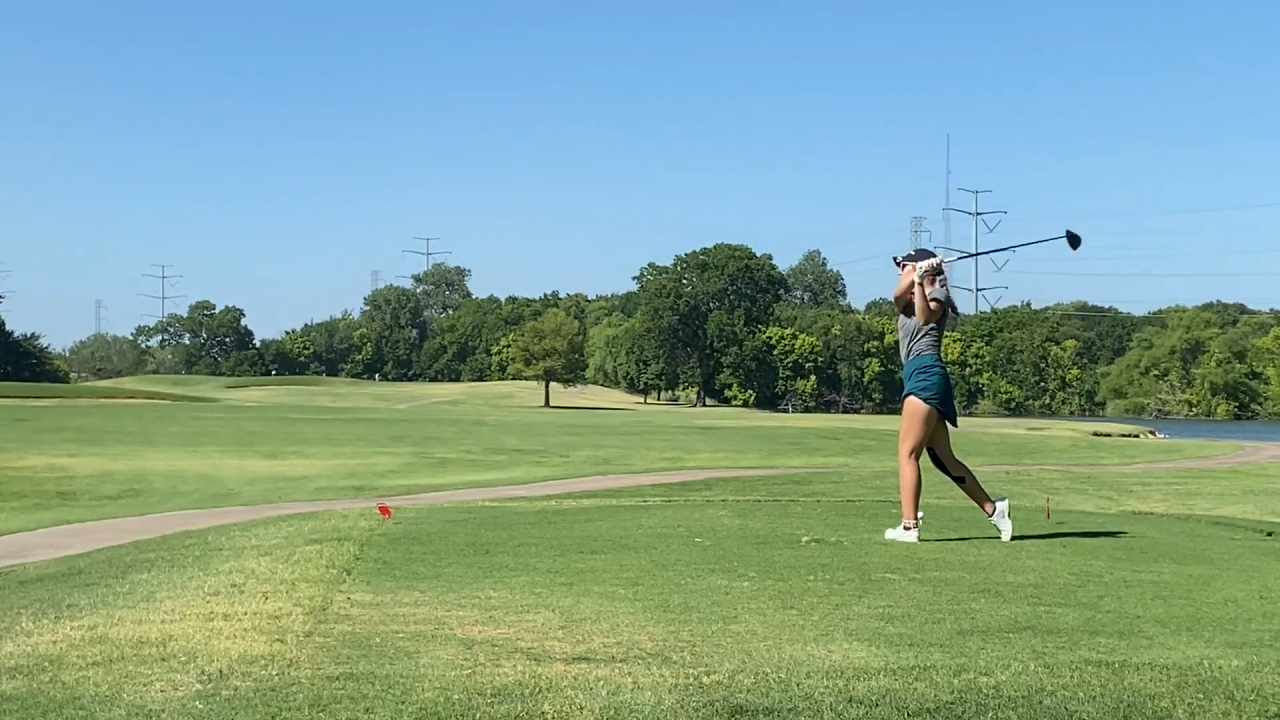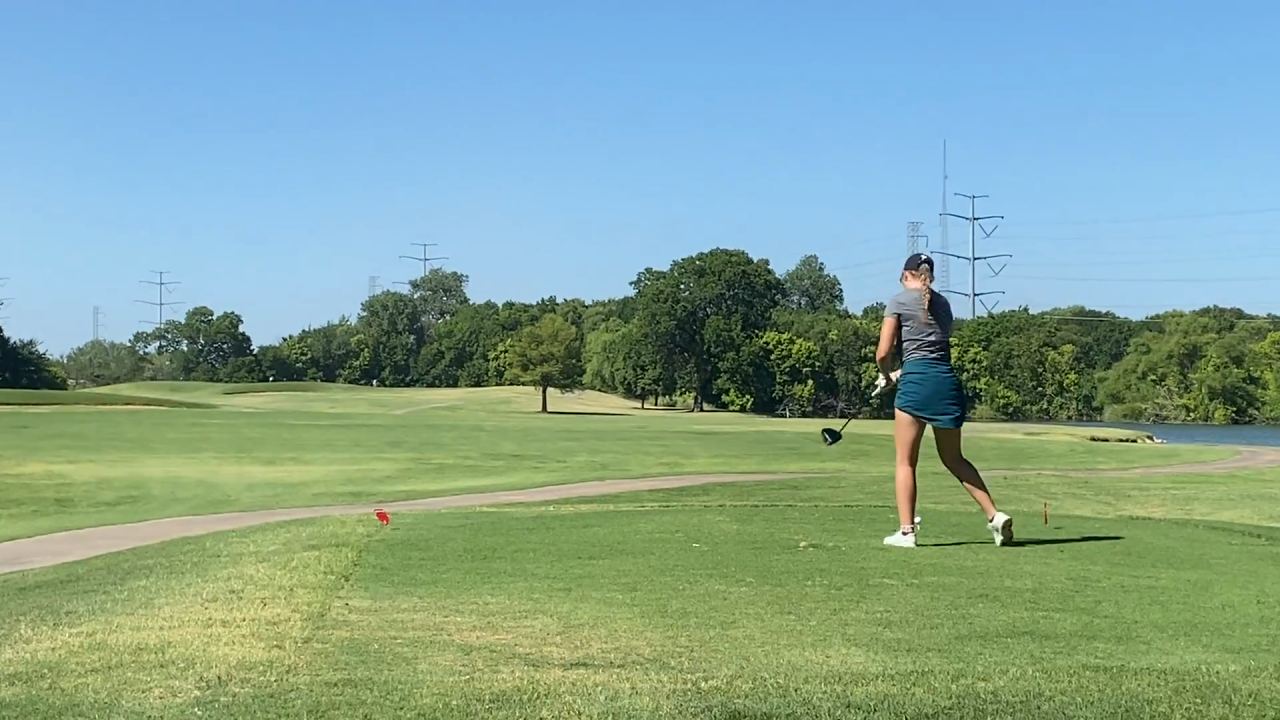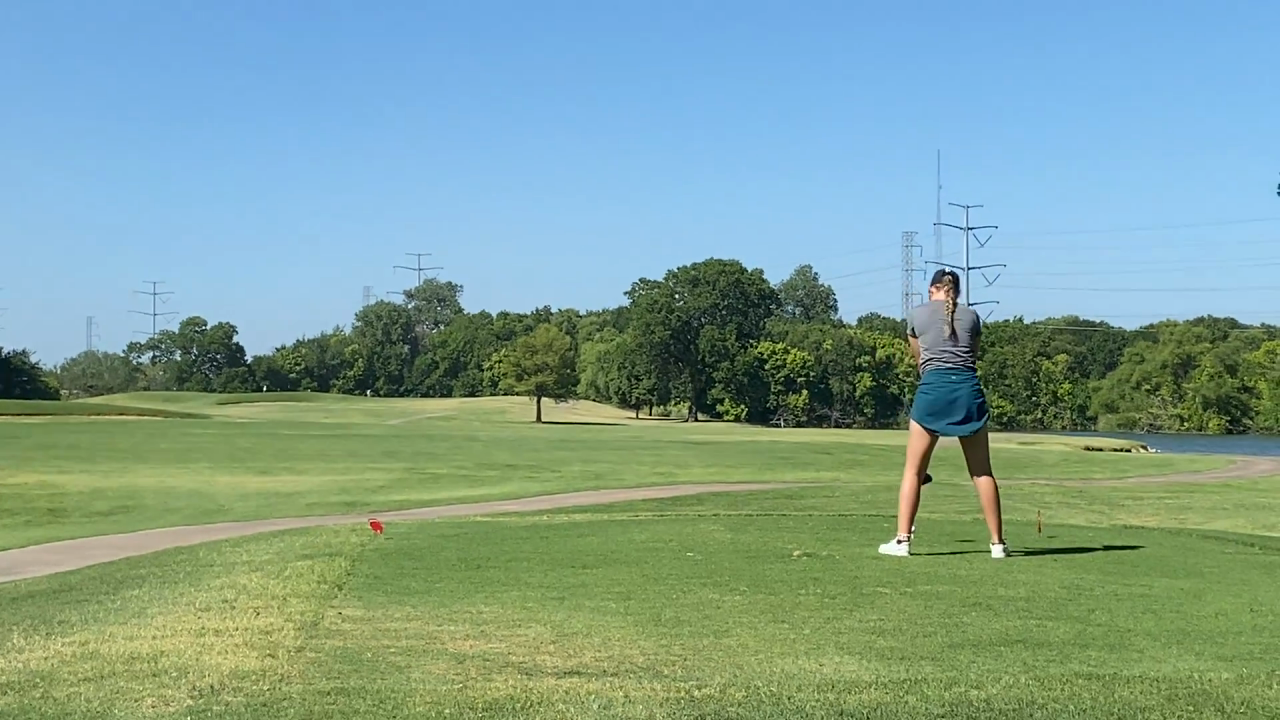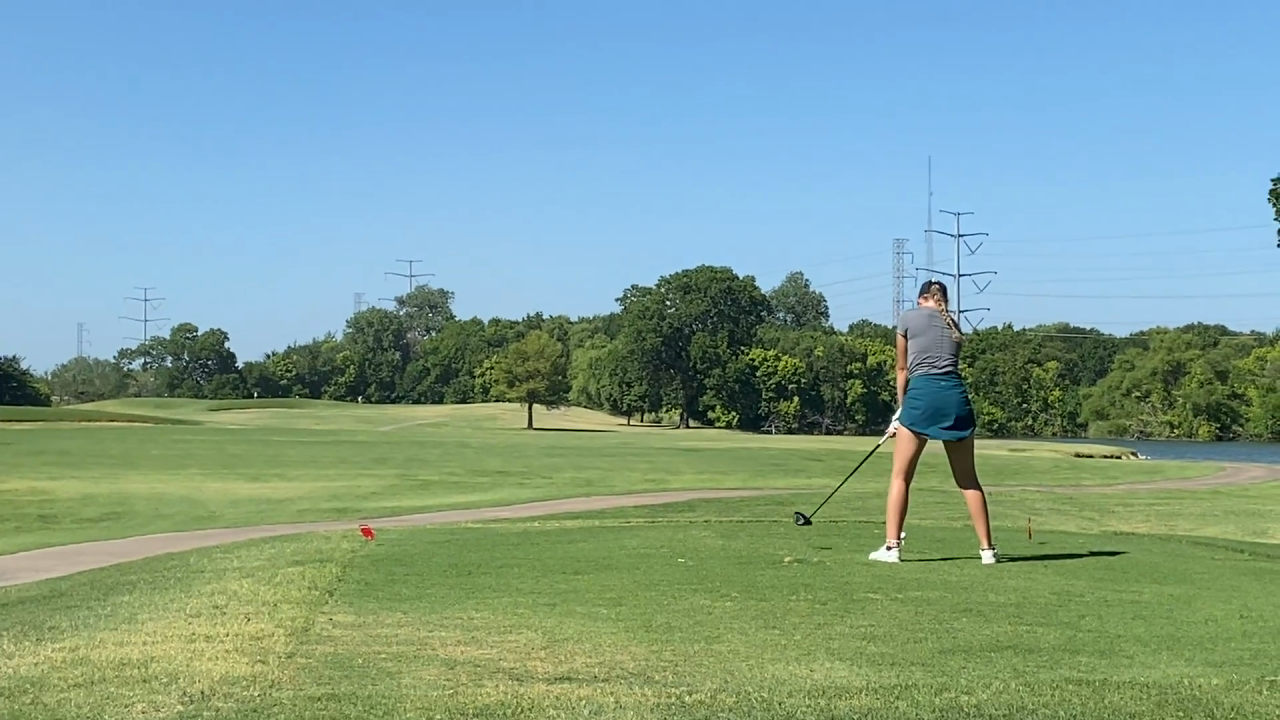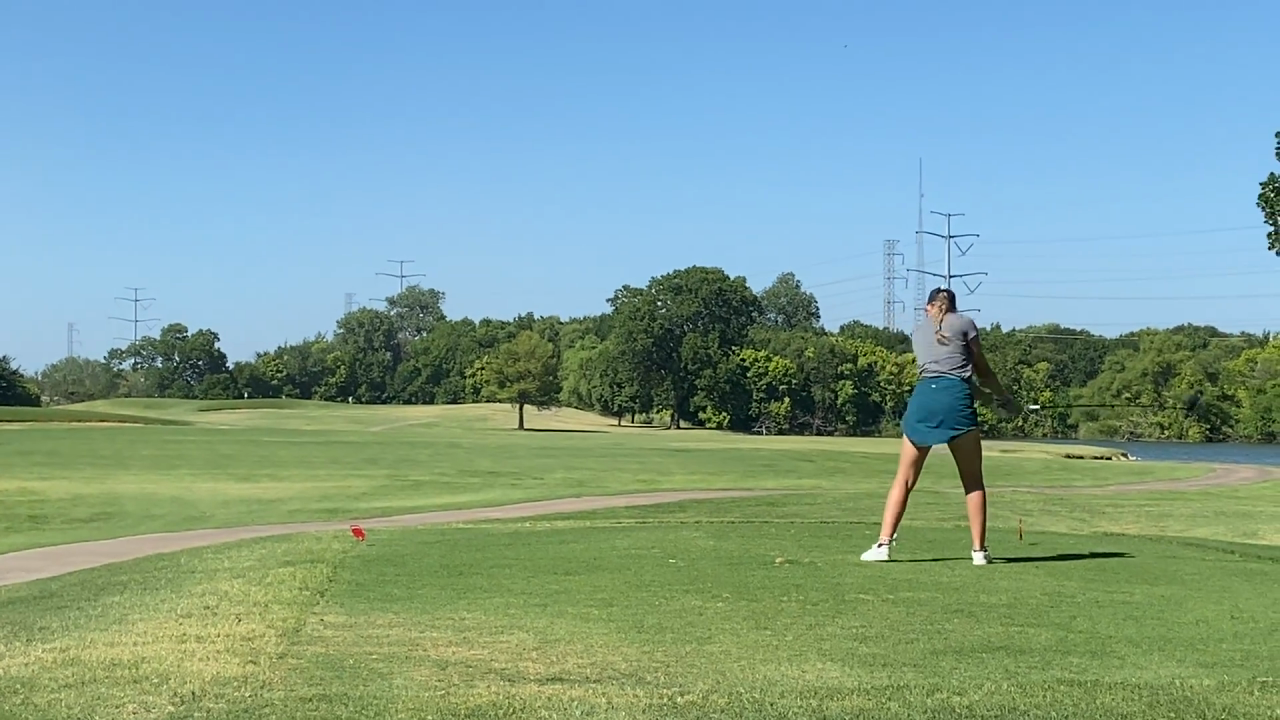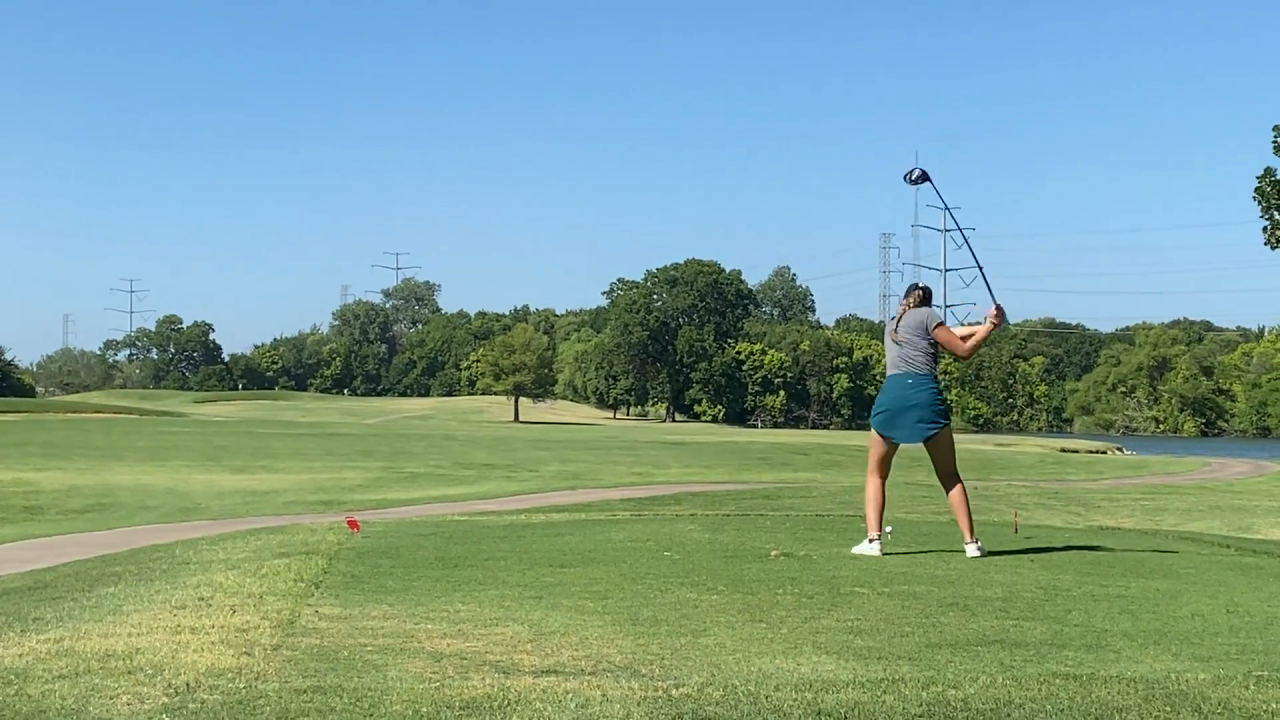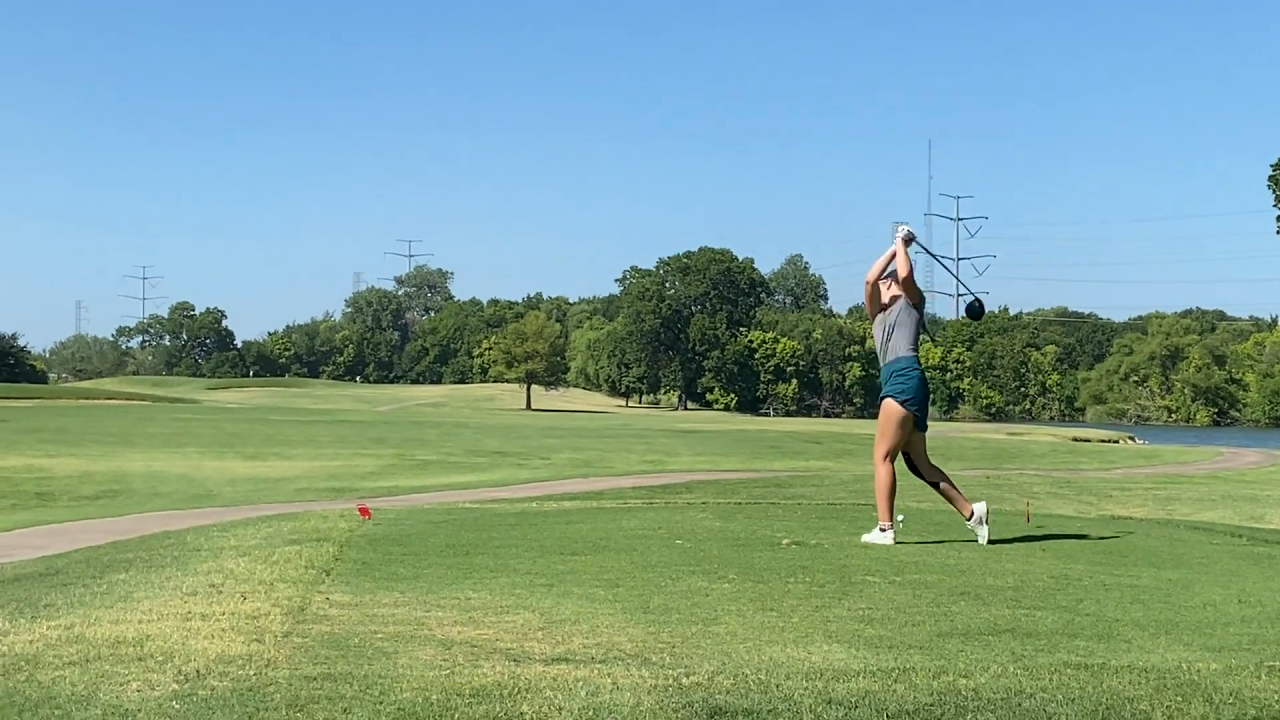
dt=0.5s
person 1, frame 1
left shoulder: (938, 296)
right shoulder: (910, 294)
left elbow: (921, 318)
right elbow: (902, 302)
left wrist: (921, 280)
right wrist: (907, 286)
left hip: (926, 377)
right hip: (919, 378)
left knee: (907, 453)
right knee: (943, 457)
left ankle: (909, 526)
right ankle: (994, 509)
person 1, frame 2
left shoulder: (898, 301)
right shoulder: (942, 302)
left elbow: (883, 352)
left wrist: (887, 374)
right wrist: (900, 372)
left hip: (917, 383)
right hip: (946, 381)
left knee: (905, 461)
right knee: (954, 459)
left ankle: (906, 532)
right ankle: (995, 514)
person 1, frame 3
left shoulder: (917, 315)
right shoulder: (971, 315)
left hip: (932, 390)
right hip: (968, 390)
left knee: (913, 470)
right knee: (982, 471)
left ankle: (902, 540)
right ankle: (997, 543)
person 1, frame 4
left shoulder: (908, 317)
right shoulder: (954, 327)
left elbow: (902, 369)
left wrist: (901, 408)
right wrist: (904, 411)
left hip: (921, 396)
right hip: (956, 396)
left knee: (900, 476)
right knee: (968, 479)
left ankle: (891, 547)
right ankle: (987, 548)
person 1, frame 5
left shoulder: (918, 330)
right shoulder: (964, 323)
right elbow: (983, 371)
left wrist: (983, 394)
right wrist: (1004, 398)
left hip: (921, 399)
right hip: (954, 399)
left knee: (904, 480)
right knee: (972, 481)
left ankle: (883, 544)
right ankle: (979, 550)
person 1, frame 6
left shoulder: (892, 324)
right shoulder: (927, 315)
right elbow: (963, 351)
left wrist: (983, 324)
right wrist: (990, 326)
left hip: (892, 395)
right hip: (926, 395)
left knee: (875, 474)
right knee: (949, 476)
left ankle: (873, 539)
right ankle: (971, 542)
person 1, frame 7
left shoulder: (910, 300)
right shoulder: (877, 314)
left elbow: (902, 275)
right elbow: (870, 281)
left wrist: (900, 245)
right wrist: (895, 246)
left hip: (904, 380)
right hip: (895, 383)
left knee: (882, 456)
right knee: (918, 464)
left ankle: (885, 528)
right ankle: (972, 513)
